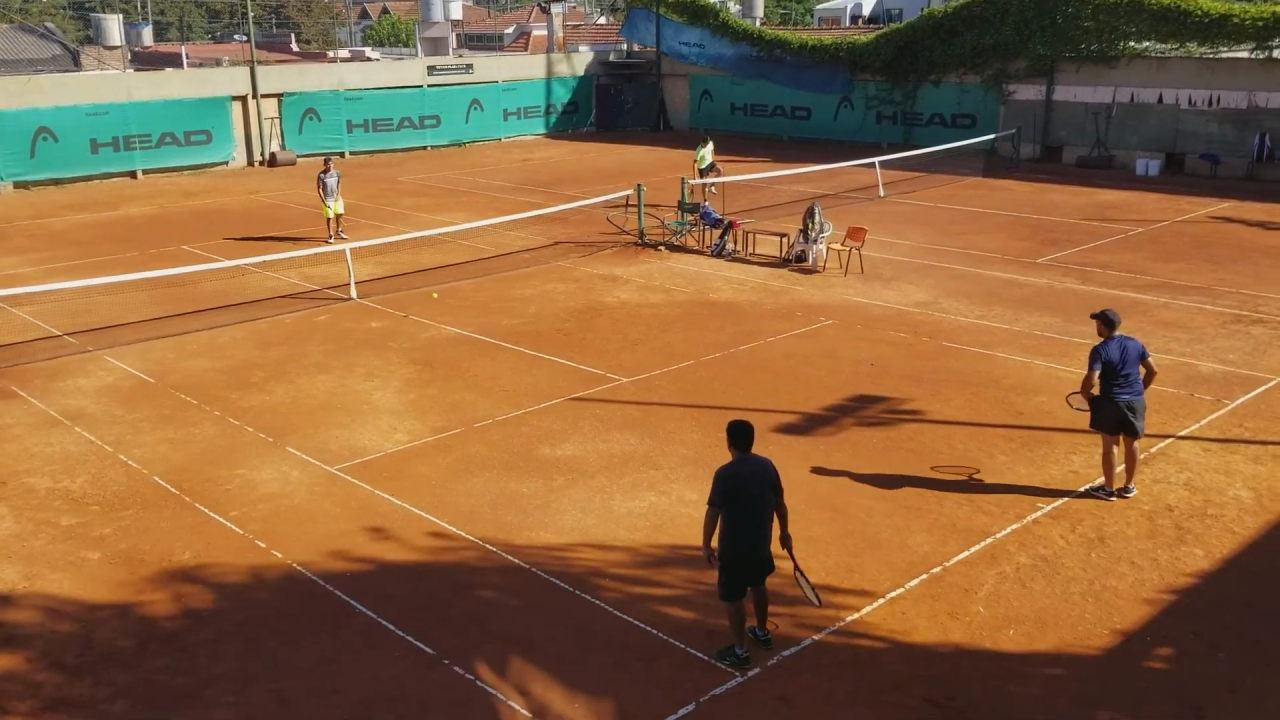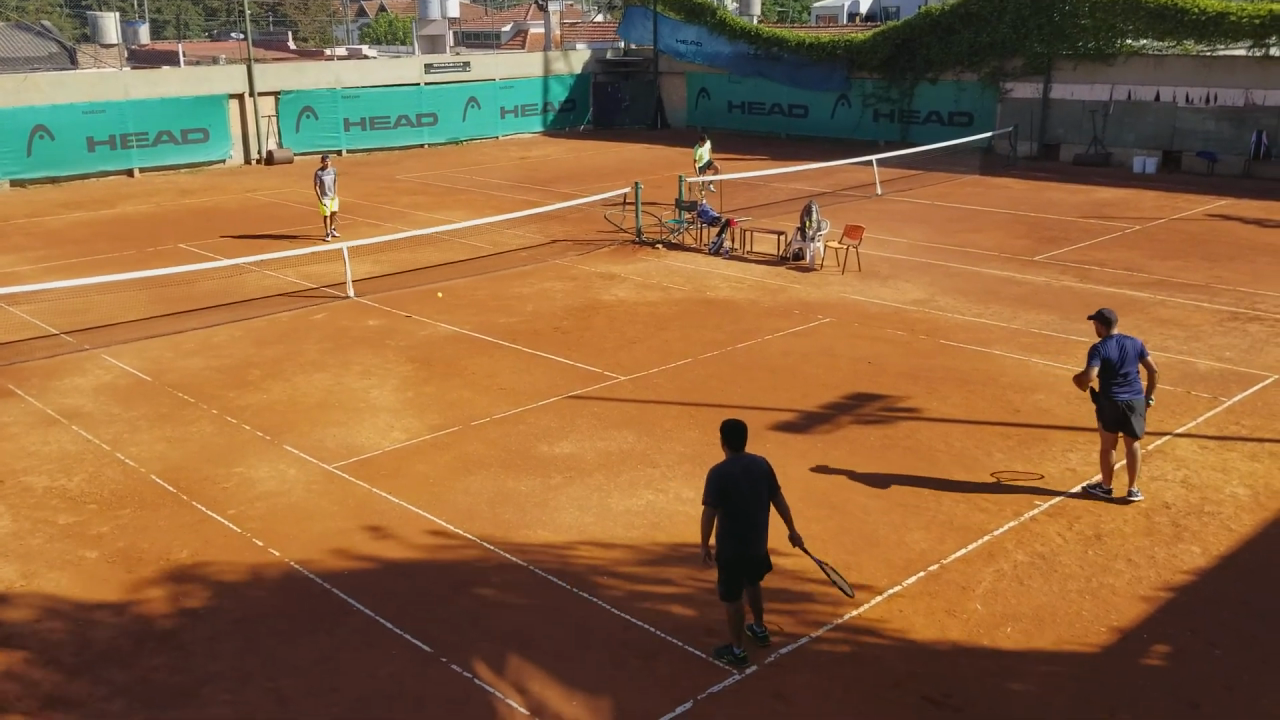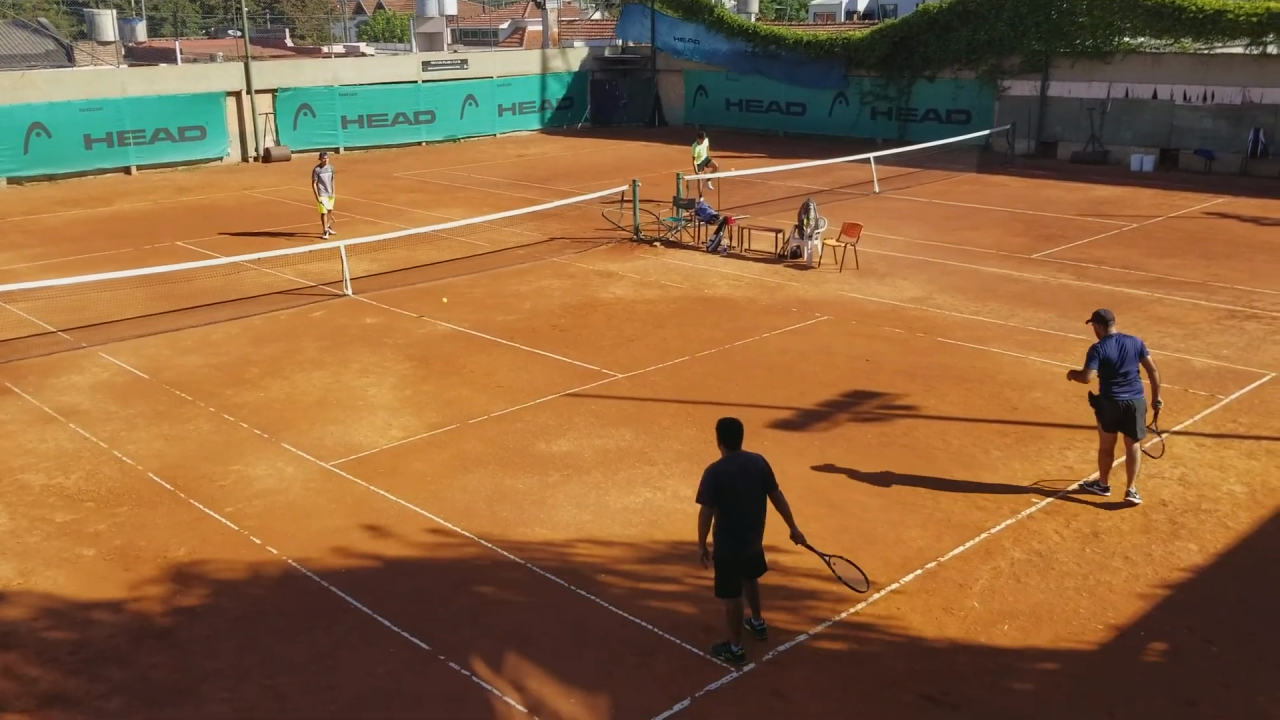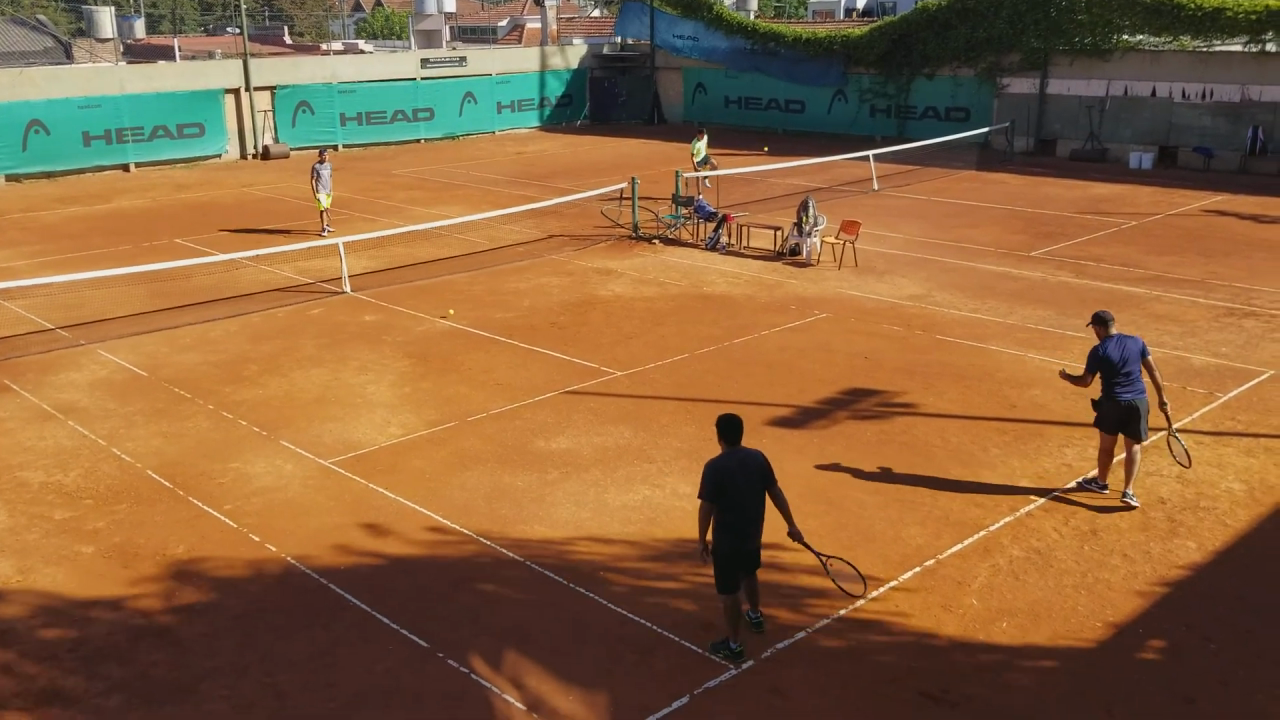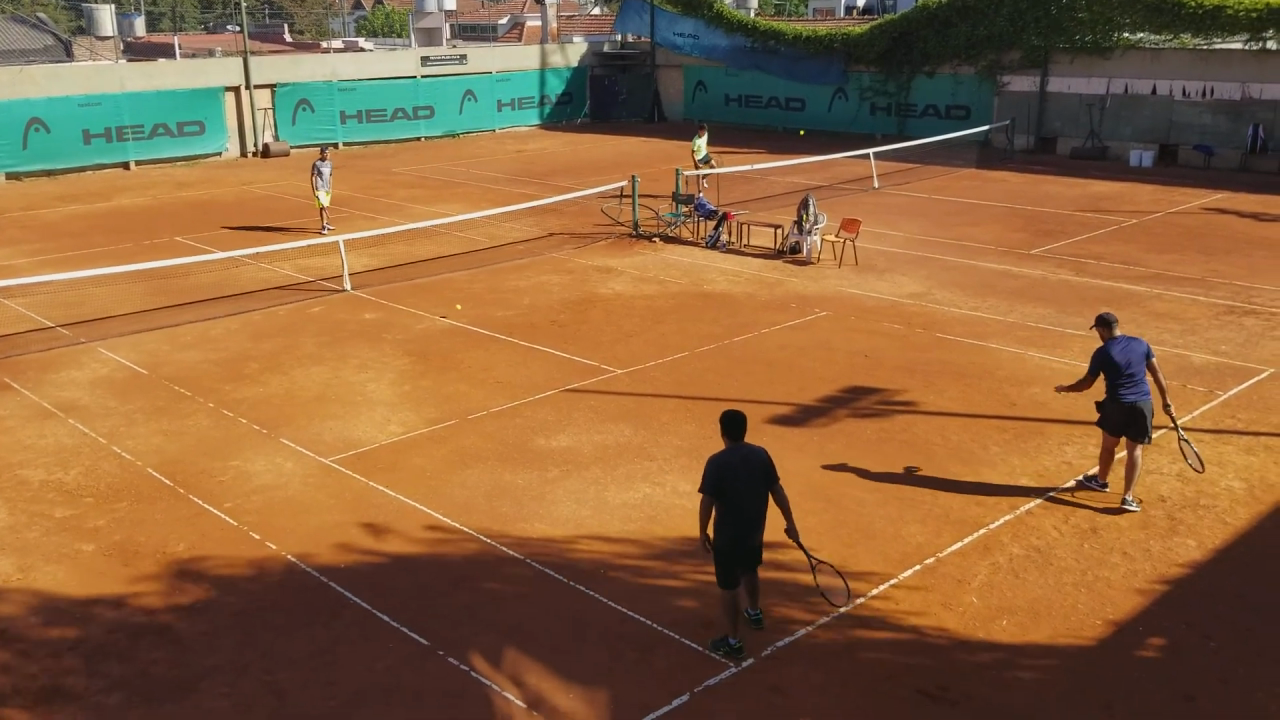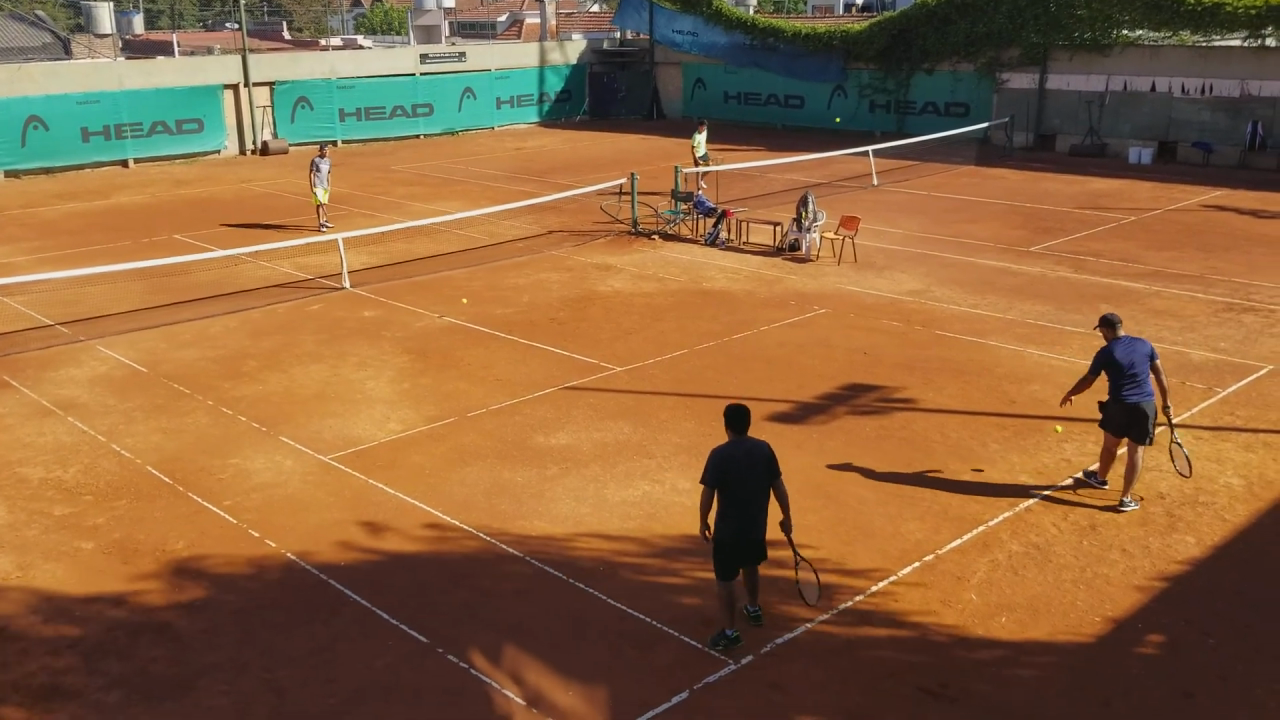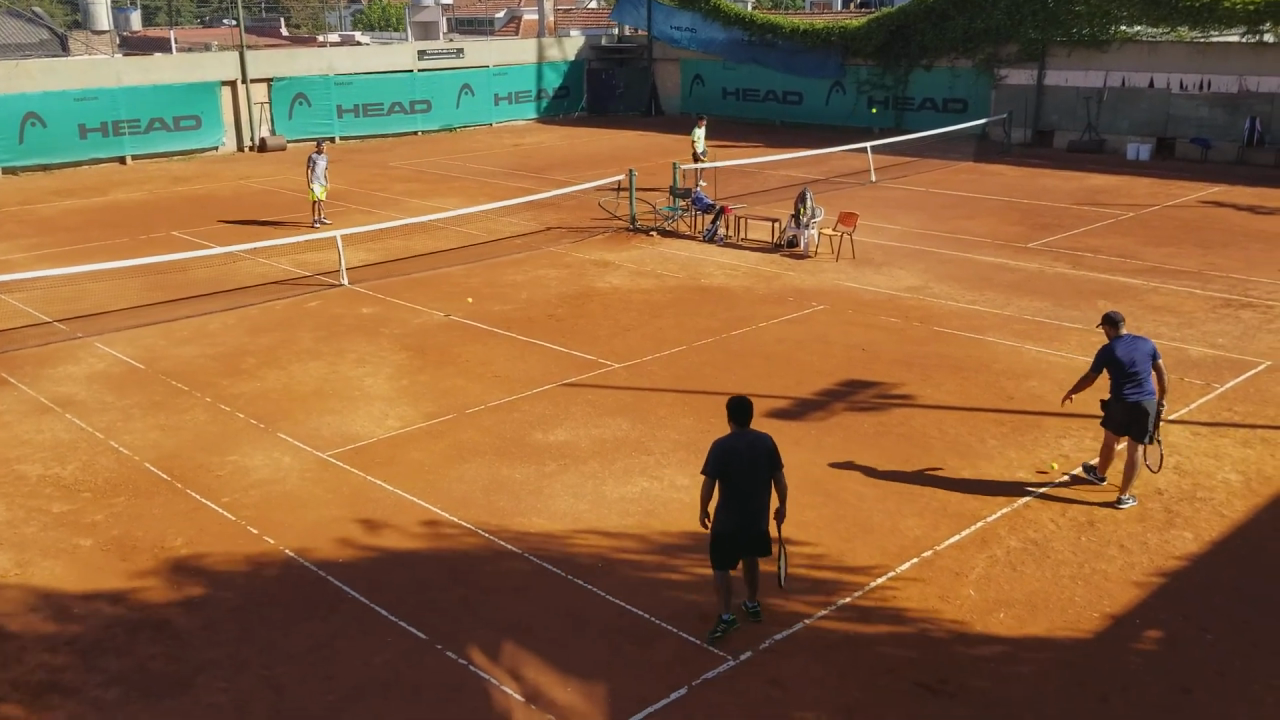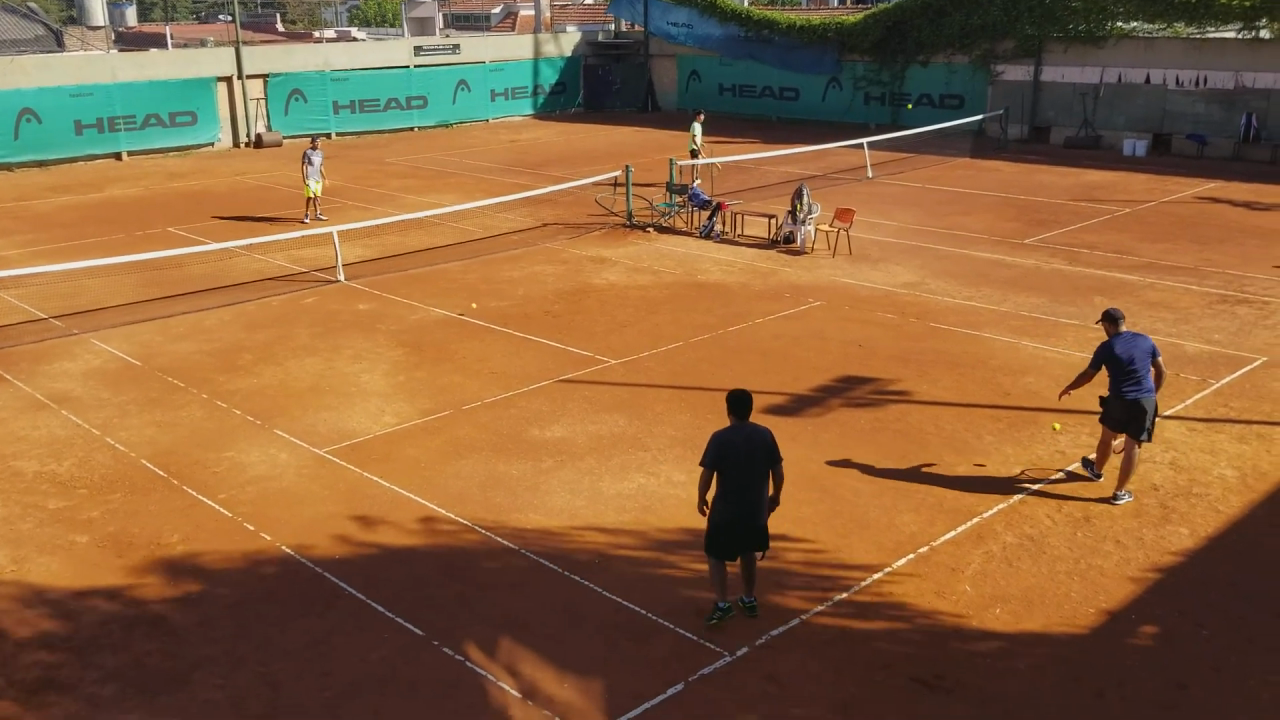
dt=0.1s
person 1, frame 1
left shoulder: (725, 473)
right shoulder: (767, 466)
left elbow: (713, 513)
right elbow: (780, 503)
left wrist: (706, 545)
right wrist: (784, 532)
left hip: (733, 546)
right hip: (761, 543)
left knee: (732, 597)
right knee: (758, 585)
left ankle: (739, 651)
right ankle: (762, 632)
person 1, frame 2
left shoulder: (718, 473)
right shoulder: (762, 464)
left elbow: (709, 513)
right elbow: (778, 500)
left wrist: (704, 546)
right wrist: (792, 530)
left hip: (730, 546)
right hip: (757, 542)
left knee: (732, 597)
right knee: (752, 583)
left ankle: (737, 650)
right ankle: (759, 629)
person 1, frame 3
left shoulder: (714, 472)
right shoulder: (758, 462)
left elbow: (706, 512)
right elbow: (777, 497)
left wrist: (702, 545)
right wrist: (793, 528)
left hip: (727, 543)
right hip: (753, 539)
left knee: (731, 594)
right knee: (750, 578)
left ankle: (735, 648)
right ankle: (757, 622)
person 1, frame 4
left shoulder: (714, 467)
right shoulder: (758, 458)
left elbow: (706, 508)
right elbow: (776, 493)
left wrist: (702, 540)
right wrist: (791, 524)
left hip: (726, 539)
right hip: (752, 534)
left knee: (728, 590)
right knee: (748, 574)
left ankle: (733, 645)
right ankle: (755, 616)
person 1, frame 5
left shoulder: (717, 462)
right shoulder: (761, 455)
left elbow: (707, 501)
right elbow: (777, 491)
left wrist: (703, 532)
right wrist: (790, 522)
left hip: (728, 534)
right hip: (754, 530)
left knee: (729, 586)
right knee: (749, 570)
left ankle: (732, 641)
right ankle: (754, 612)
person 1, frame 6
left shoulder: (719, 454)
right shoulder: (764, 449)
left elbow: (708, 493)
right elbow: (778, 485)
left wrist: (703, 522)
right wrist: (786, 516)
left hip: (728, 528)
right hip: (756, 524)
left knee: (725, 578)
right knee: (750, 565)
left ankle: (730, 632)
right ankle: (753, 608)
person 1, frame 7
left shoulder: (721, 446)
right shoulder: (766, 441)
left elbow: (709, 483)
right elbow: (779, 478)
left wrist: (703, 511)
right wrist: (782, 506)
left hip: (728, 519)
right hip: (758, 517)
left knee: (721, 566)
right knee: (751, 559)
left ankle: (726, 617)
right ankle: (752, 604)
person 1, frame 8
left shoulder: (720, 438)
right shoulder: (765, 435)
left elbow: (707, 475)
right elbow: (777, 471)
left wrist: (701, 500)
right wrist: (775, 496)
left hip: (725, 511)
right hip: (756, 509)
left knee: (716, 556)
right knee: (748, 554)
left ankle: (722, 604)
right ankle: (749, 599)
person 2, frame 1
left shoulder: (1100, 350)
right shoulder: (1135, 344)
left elbow: (1091, 381)
right elbow: (1153, 371)
left wrist: (1085, 392)
left hip: (1111, 403)
right hip: (1136, 401)
left knee: (1110, 446)
right knee: (1132, 443)
left ankle: (1109, 489)
right ankle: (1129, 486)
person 2, frame 2
left shoulder: (1099, 348)
right shoulder: (1135, 342)
left elbow: (1090, 376)
right elbow: (1153, 371)
left wrist: (1078, 380)
right wrist: (1149, 395)
left hip: (1110, 402)
right hip: (1135, 400)
left knee: (1108, 445)
right knee: (1133, 444)
left ankle: (1106, 487)
right ankle: (1133, 488)
person 2, frame 3
left shoulder: (1098, 349)
right shoulder: (1135, 342)
left elbow: (1087, 378)
right elbow: (1153, 370)
left wrist: (1072, 375)
right wrist: (1156, 396)
left hip: (1109, 402)
right hip: (1136, 400)
left knee: (1107, 445)
right knee: (1133, 445)
left ankle: (1103, 484)
right ankle: (1131, 489)
person 2, frame 4
left shoulder: (1099, 350)
right shoulder: (1136, 342)
left elbow: (1086, 381)
right elbow: (1153, 370)
left wrist: (1067, 377)
right wrist: (1162, 398)
left hip: (1112, 403)
right hip: (1138, 402)
left knee: (1107, 445)
right knee: (1134, 447)
left ankle: (1101, 483)
right ankle: (1128, 492)
person 2, frame 5
left shoulder: (1102, 352)
right shoulder: (1141, 344)
left elbow: (1086, 384)
right elbow: (1157, 373)
left wrist: (1067, 388)
right wrist: (1166, 400)
left hip: (1116, 405)
right hip: (1142, 403)
left knee: (1109, 445)
right knee: (1135, 450)
left ankle: (1101, 480)
right ankle: (1128, 497)
person 2, frame 6
left shoulder: (1105, 352)
right shoulder: (1144, 345)
left elbow: (1087, 381)
right elbow: (1160, 374)
left wrist: (1069, 395)
right wrist: (1166, 401)
left hip: (1119, 405)
right hip: (1146, 405)
left knee: (1110, 444)
right knee: (1136, 451)
left ankle: (1100, 478)
right ankle: (1125, 499)
person 2, frame 7
left shoulder: (1107, 350)
right shoulder: (1147, 343)
left elbow: (1089, 379)
right elbow: (1162, 374)
left wrist: (1070, 393)
right wrist: (1161, 399)
left hip: (1121, 404)
right hip: (1147, 403)
left knee: (1110, 441)
right knee: (1135, 449)
left ankle: (1100, 474)
right ankle: (1124, 496)
person 2, frame 8
left shoulder: (1106, 347)
right shoulder: (1146, 341)
left elbow: (1088, 375)
right elbow: (1161, 372)
left wrist: (1067, 389)
right wrist: (1153, 392)
left hip: (1119, 401)
right hip: (1146, 401)
left knee: (1107, 438)
right knee: (1133, 447)
left ankle: (1097, 470)
right ankle: (1120, 492)
